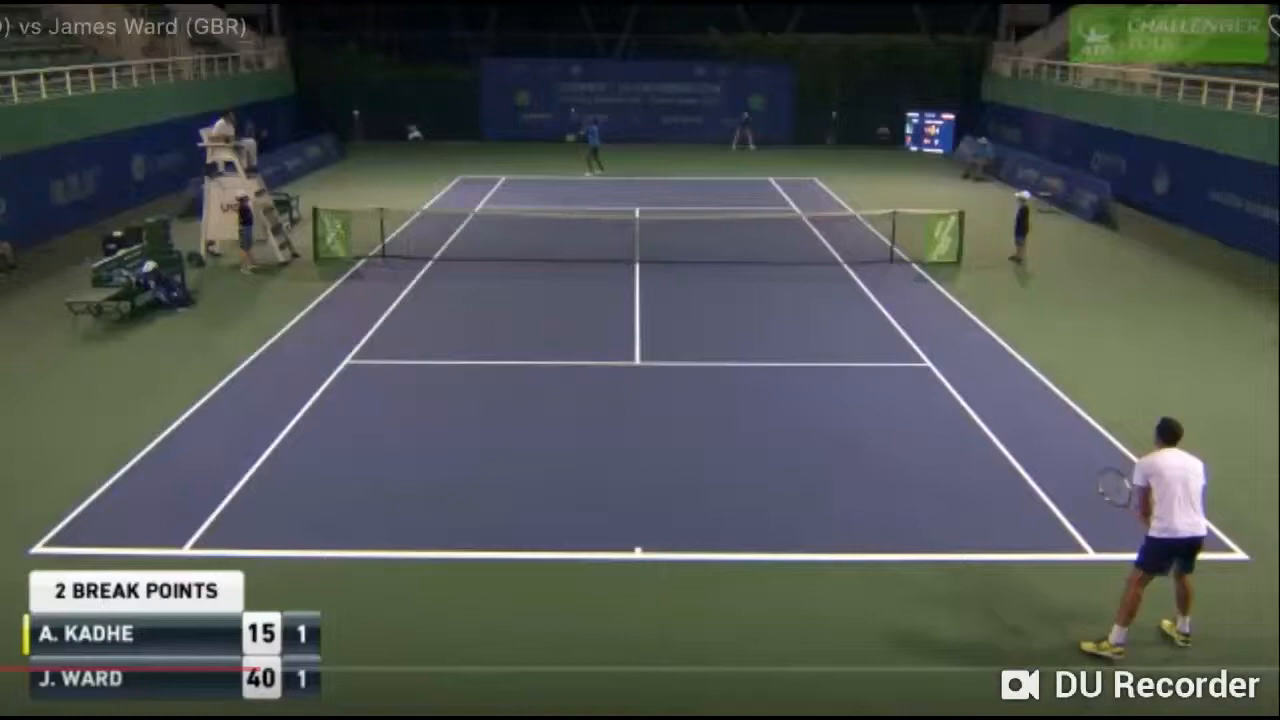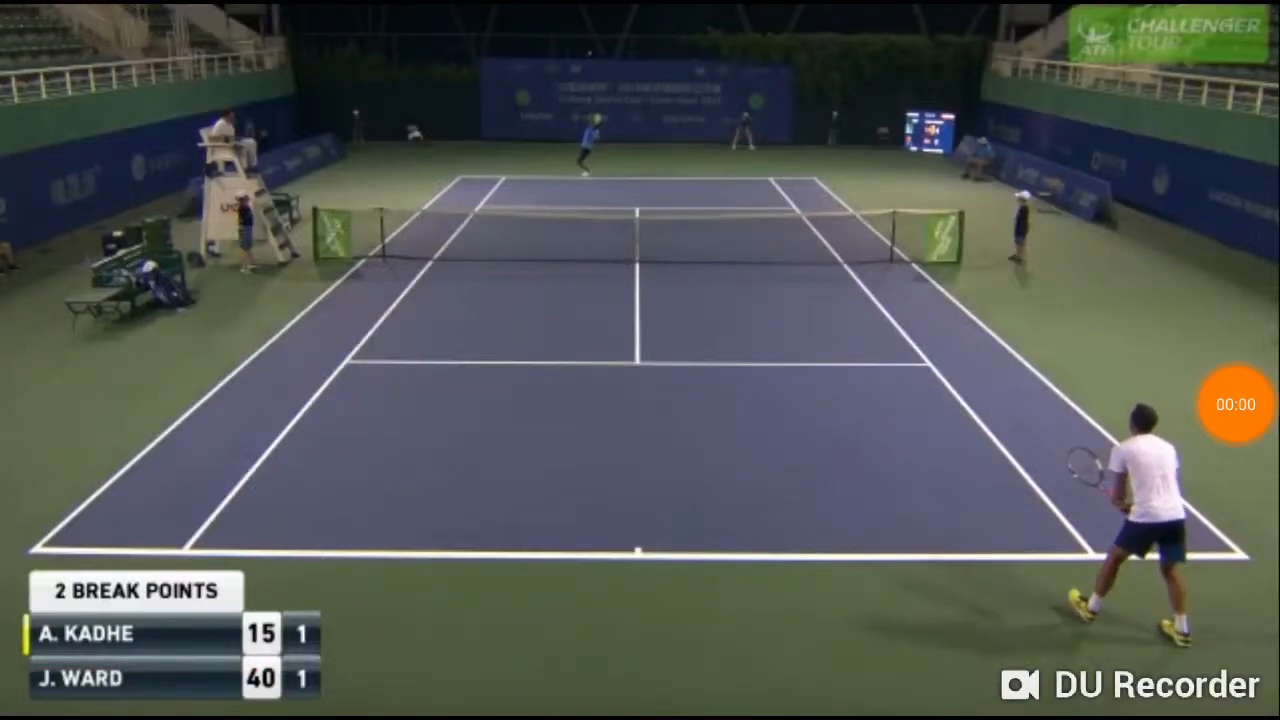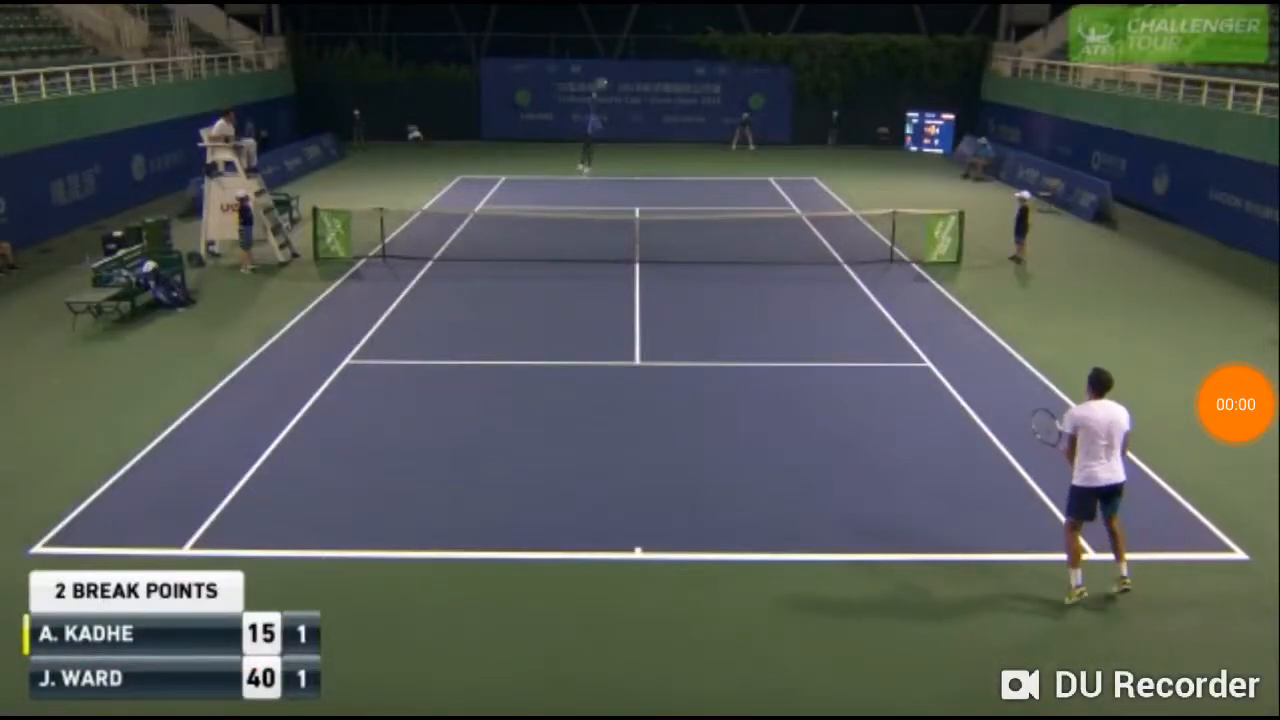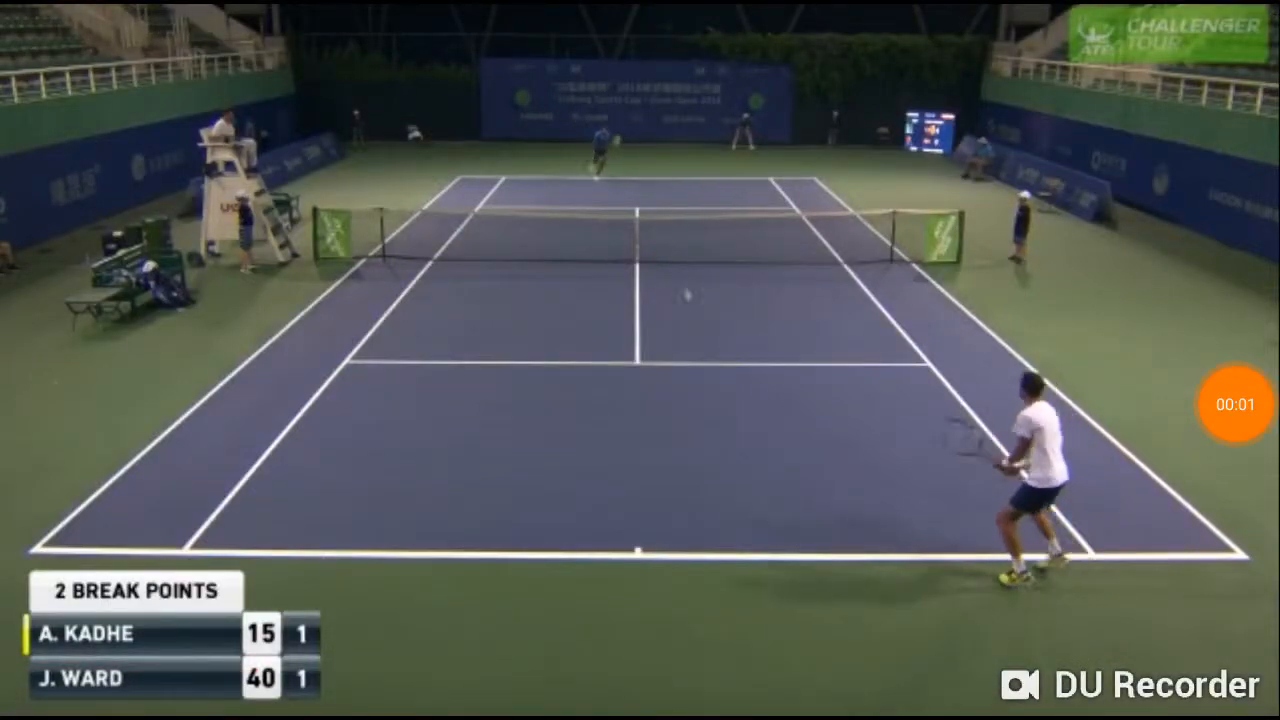
dt=0.5s
person 1, frame 1
left shoulder: (1146, 463)
right shoulder: (1196, 464)
left elbow: (1143, 509)
left wrist: (1150, 523)
left hip: (1165, 533)
right hip: (1197, 532)
left knee: (1136, 582)
right knee: (1182, 575)
left ankle: (1115, 642)
right ankle: (1182, 631)
person 1, frame 2
left shoulder: (1122, 450)
right shoulder: (1168, 448)
left elbow: (1118, 494)
left wrist: (1120, 503)
left hip: (1145, 518)
right hip: (1176, 516)
left knee: (1113, 560)
right knee: (1170, 570)
left ankle: (1091, 607)
right ankle: (1181, 629)
person 1, frame 3
left shoulder: (1076, 414)
right shoulder: (1122, 413)
left elbow: (1070, 452)
right elbow: (1123, 449)
left hip: (1086, 480)
right hip: (1116, 478)
left knee: (1072, 529)
right knee: (1112, 524)
left ankle: (1077, 586)
right ankle: (1123, 577)
person 1, frame 4
left shoulder: (1026, 416)
right shoulder: (1047, 409)
left elbow: (1020, 451)
left wrist: (1006, 463)
right wrist: (1017, 466)
left hip: (1043, 481)
right hip: (1056, 476)
left knee: (1005, 519)
right knee: (1036, 510)
left ankle: (1020, 572)
right ankle: (1057, 552)
